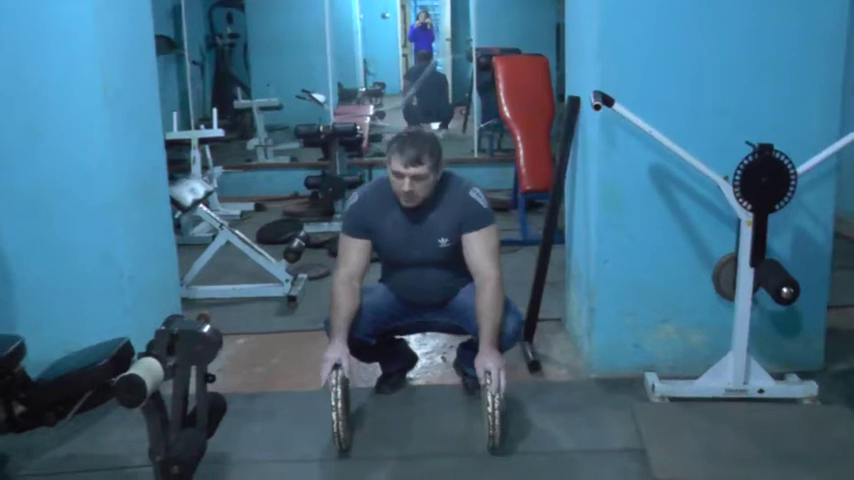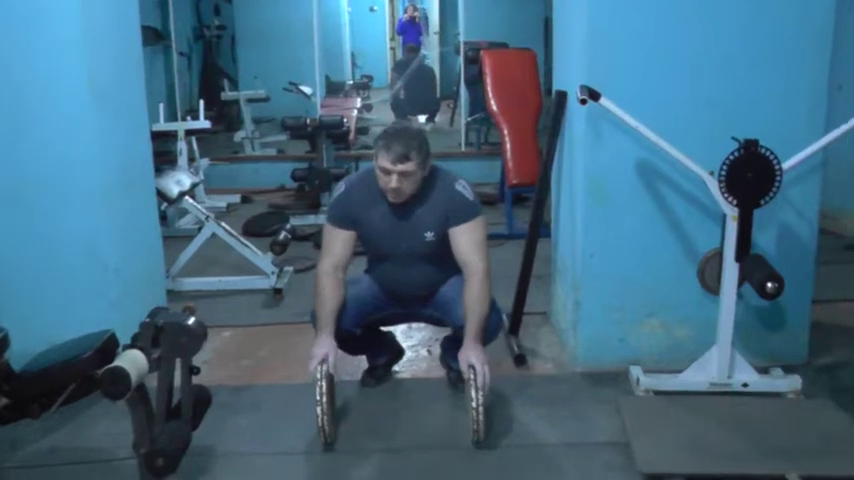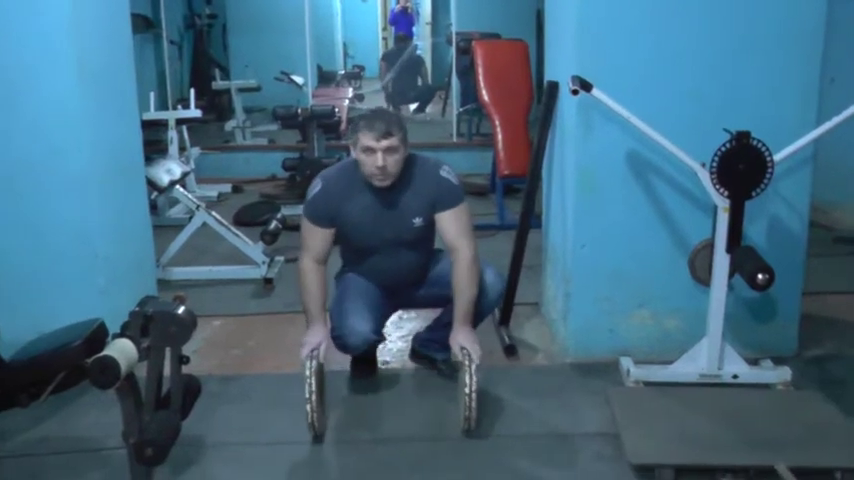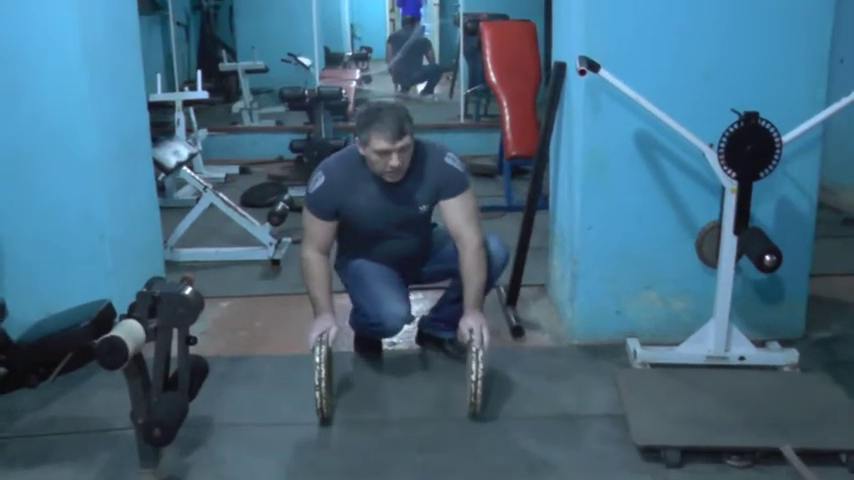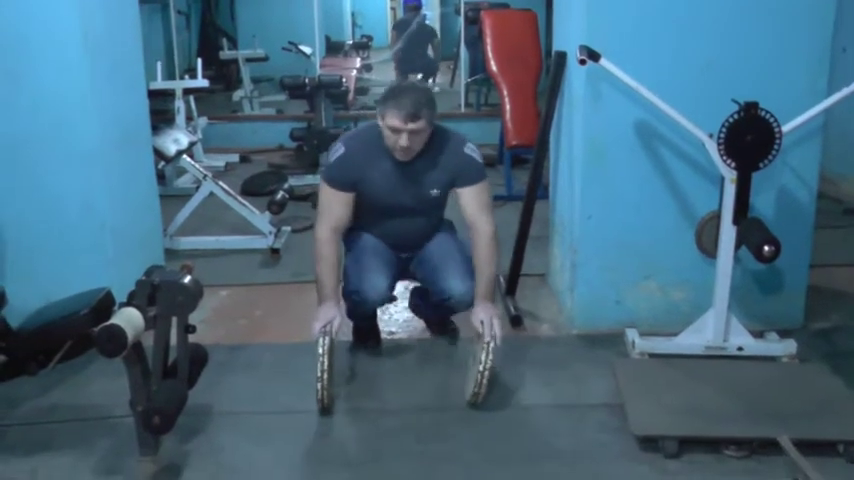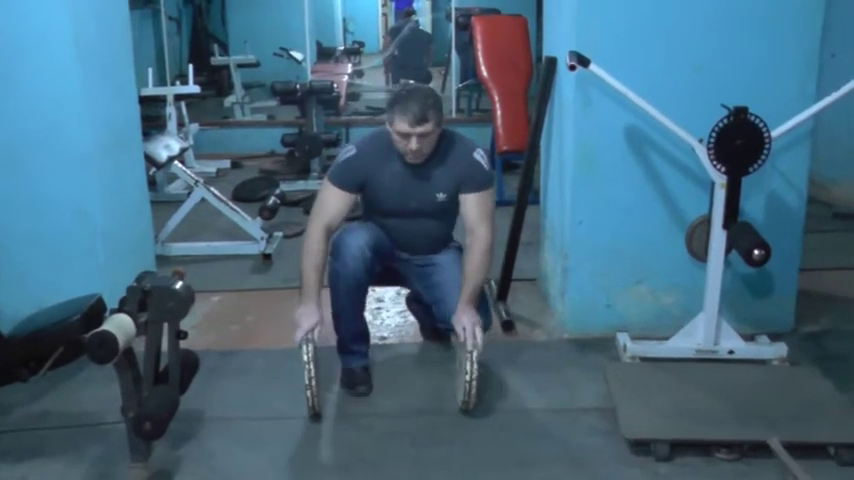
dt=0.5s
person 1, frame 1
left shoulder: (467, 199)
right shoulder: (364, 202)
left elbow: (488, 275)
right elbow: (347, 277)
left wrist: (488, 347)
right wrist: (338, 340)
left hip: (457, 295)
right hip: (397, 297)
left knee: (507, 327)
right knee: (345, 326)
left ankle: (468, 362)
right ankle: (396, 361)
person 1, frame 2
left shoulder: (454, 193)
right shoulder: (350, 193)
left elbow: (476, 268)
right elbow: (331, 268)
left wrist: (471, 342)
right wrist: (324, 334)
left hip: (443, 286)
right hip: (381, 287)
left knee: (486, 321)
right knee: (330, 318)
left ankle: (453, 356)
right ankle: (383, 353)
person 1, frame 3
left shoulder: (437, 178)
right shoulder: (328, 188)
left elbow: (463, 251)
right elbow: (312, 260)
left wrist: (461, 325)
right wrist: (316, 324)
left hip: (425, 273)
right hip: (364, 280)
left knee: (491, 284)
right knee: (353, 335)
left ankle: (430, 347)
right ankle: (365, 350)
person 1, frame 4
left shoulder: (441, 163)
right shoulder: (330, 179)
left elbow: (469, 239)
right elbow: (314, 251)
left wrist: (473, 310)
right wrist: (323, 313)
left hip: (424, 249)
right hip: (364, 261)
left knee: (494, 252)
right knee: (392, 317)
left ankle: (437, 329)
right ankle: (364, 327)
person 1, frame 5
left shoulder: (459, 152)
right shoulder: (349, 151)
left elbow: (482, 226)
right elbow: (328, 230)
left wrist: (484, 301)
right wrist: (329, 301)
left hip: (430, 238)
right hip: (370, 238)
left knee: (461, 293)
right knee: (372, 291)
left ankle: (429, 307)
right ankle: (362, 321)
person 1, frame 6
left shoulder: (468, 157)
right shoulder: (361, 155)
left elbow: (480, 235)
right elbow: (319, 227)
left wrist: (467, 305)
right wrist: (309, 302)
left hip: (436, 254)
right hip: (382, 251)
left knee: (472, 326)
right knee: (351, 243)
left ankle: (424, 307)
right ankle: (354, 357)
